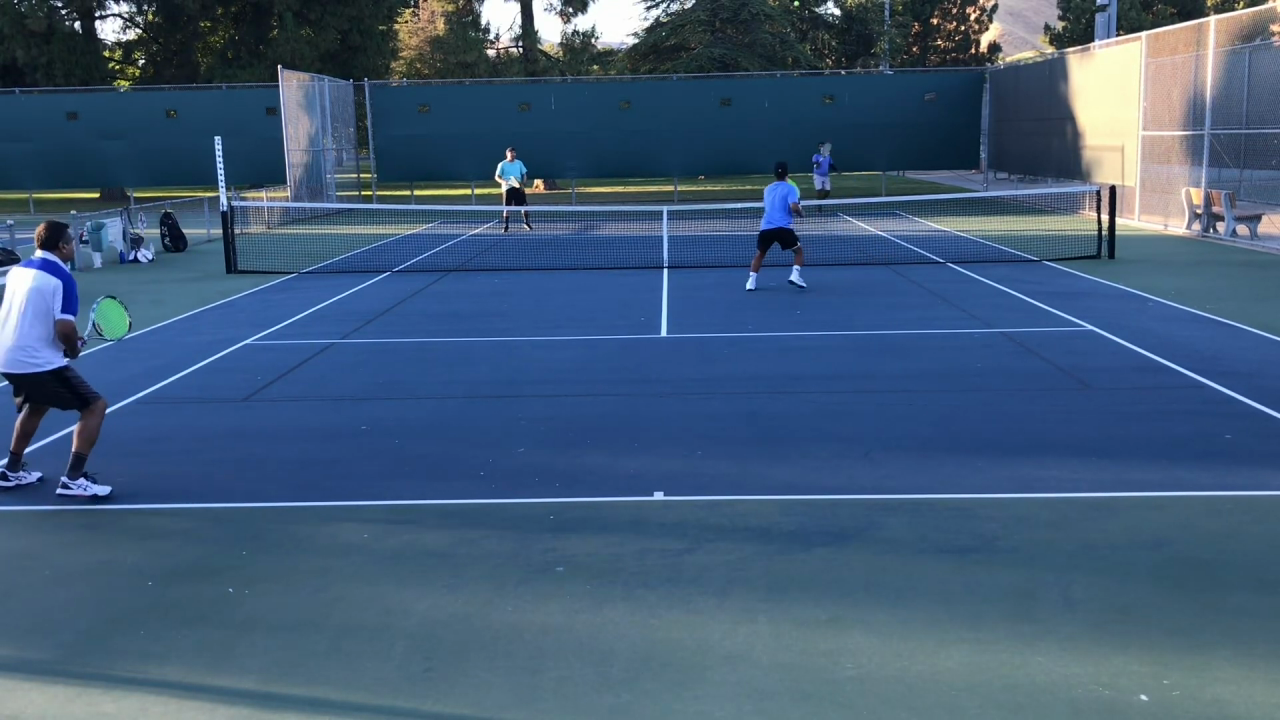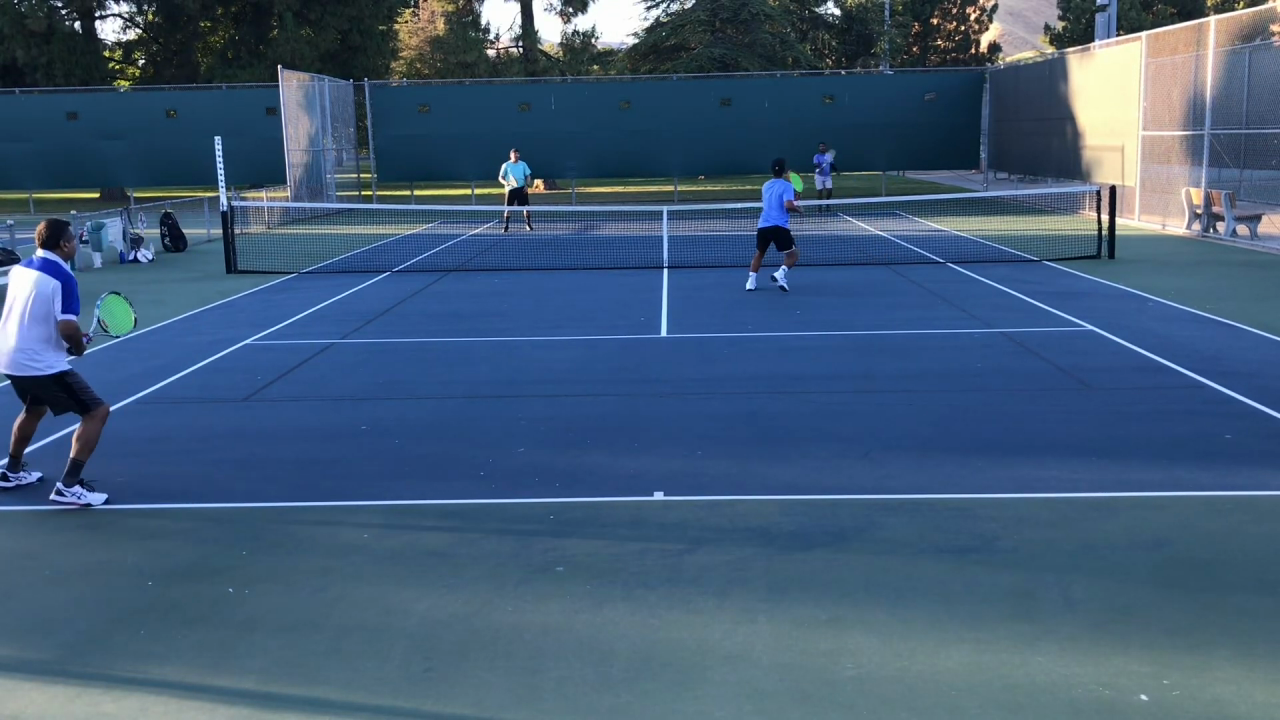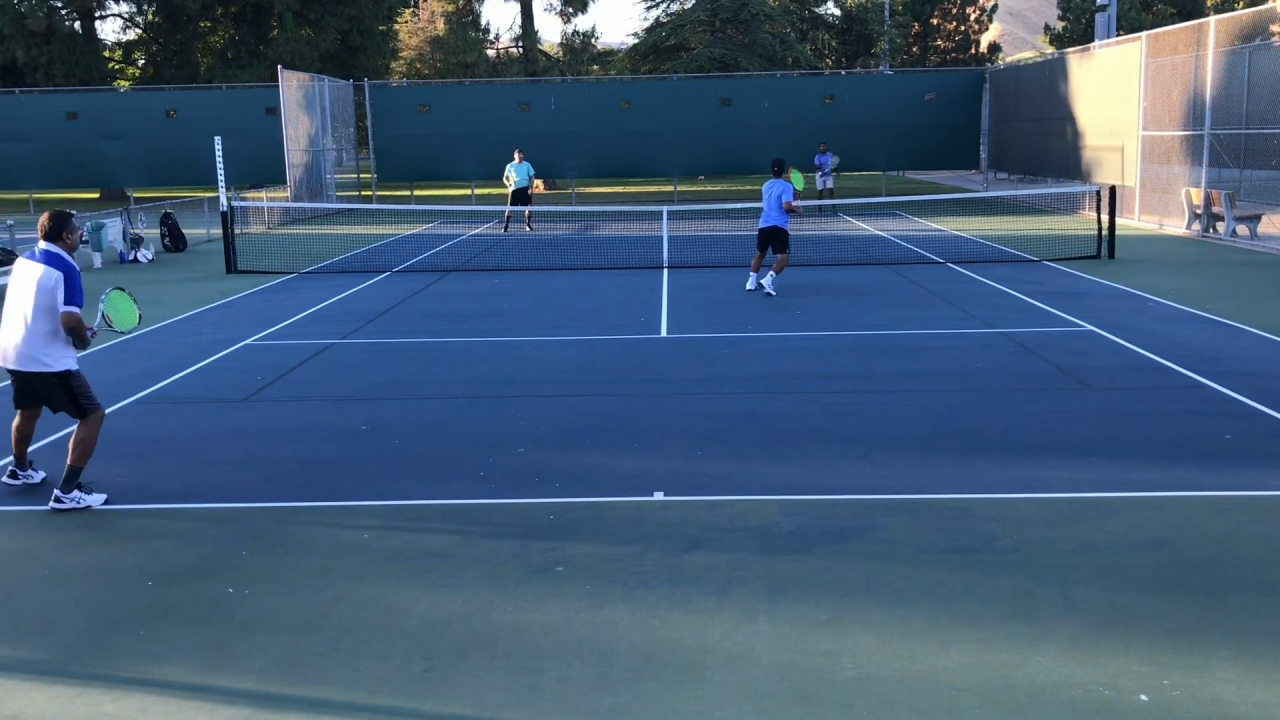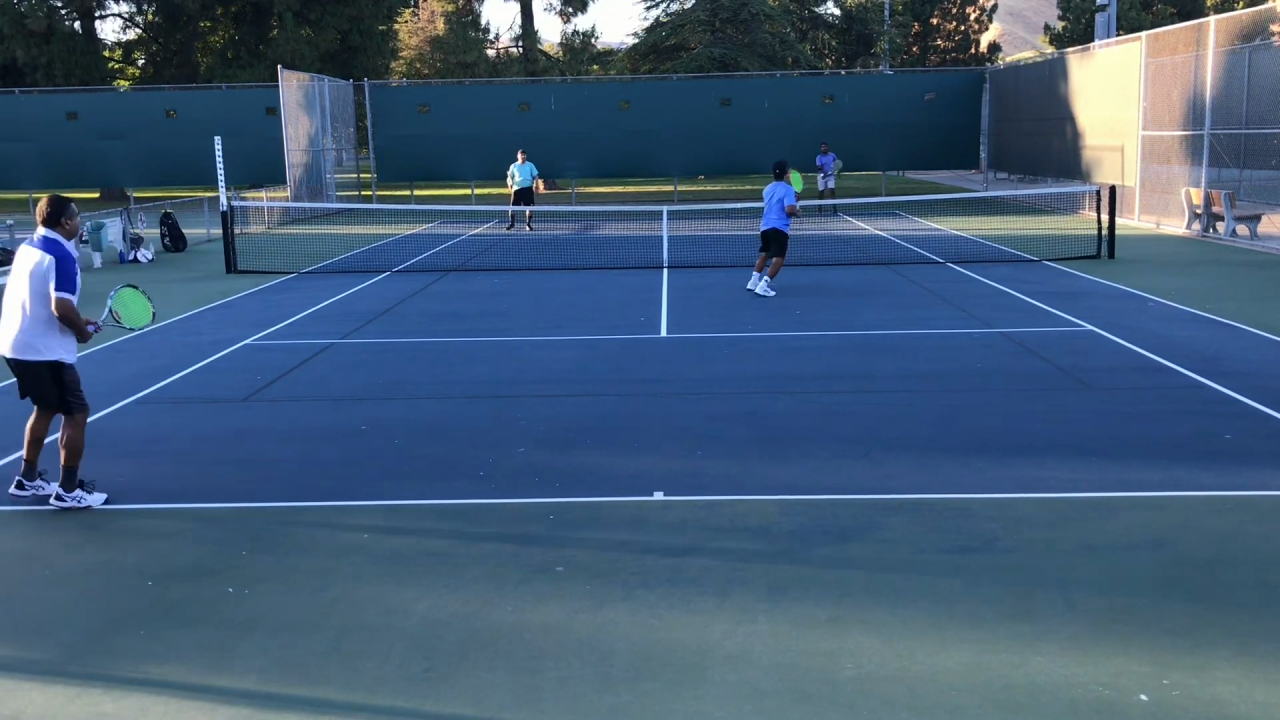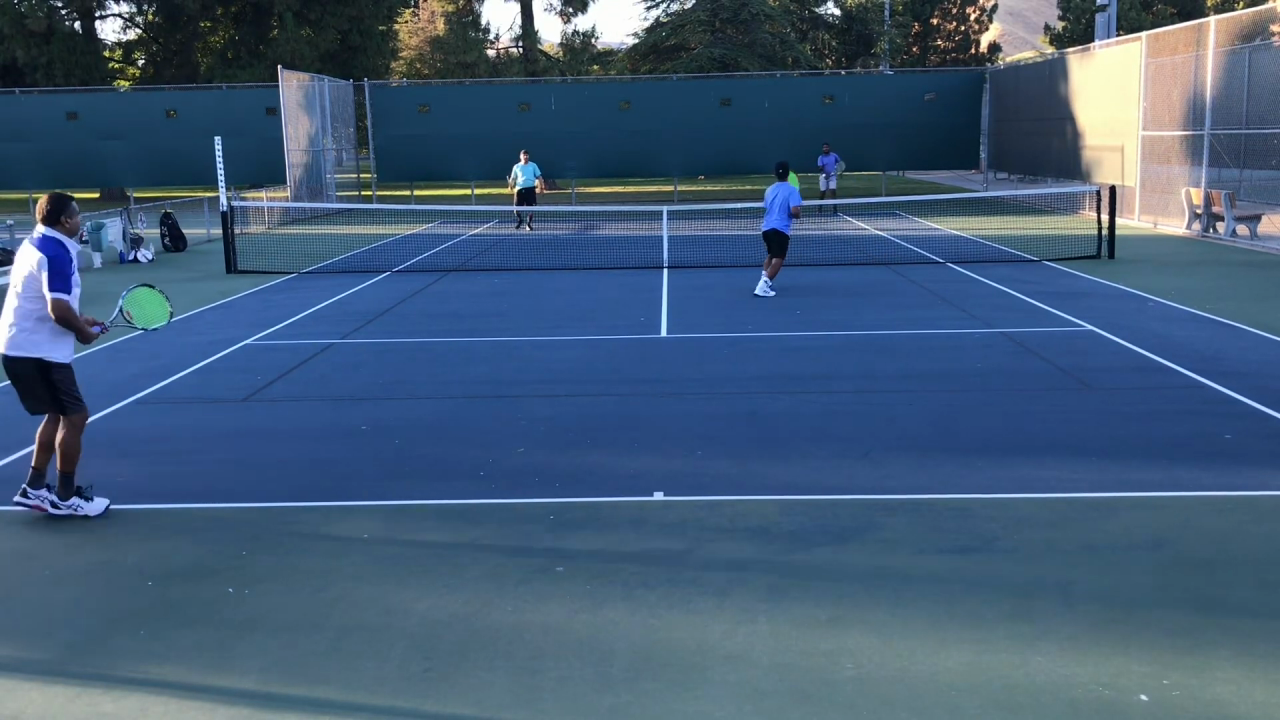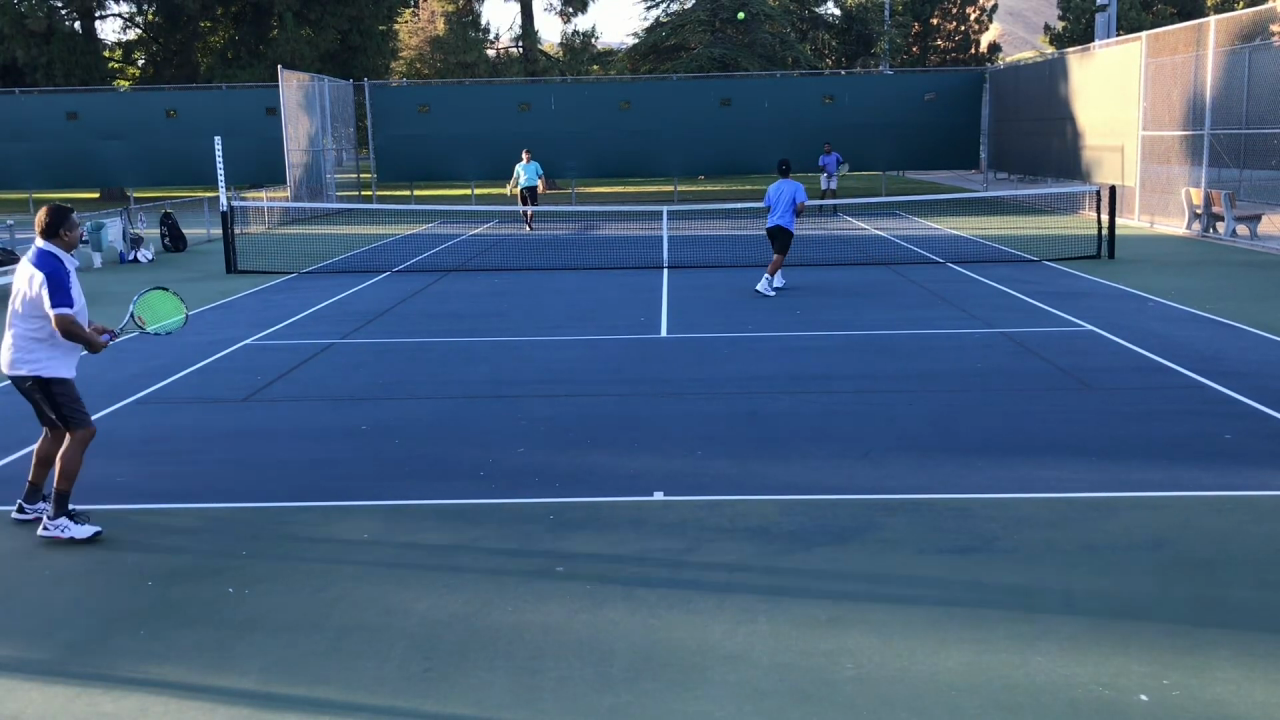
dt=0.1s
person 1, frame 1
right shoulder: (62, 279)
right elbow: (65, 329)
left wrist: (67, 341)
right wrist: (73, 348)
right hip: (38, 362)
left knee: (37, 404)
right knee: (95, 406)
right ankle: (74, 478)
person 1, frame 2
right shoulder: (62, 279)
right elbow: (67, 329)
left wrist: (69, 339)
right wrist: (78, 345)
right hip: (42, 365)
left knee: (34, 408)
right knee: (97, 412)
right ankle: (69, 486)
person 1, frame 3
right shoulder: (66, 270)
right elbow: (70, 321)
left wrist: (74, 332)
right wrist: (83, 338)
right hip: (47, 362)
left knee: (29, 409)
right knee: (93, 416)
right ankle: (68, 491)
person 1, frame 4
left shoulder: (30, 247)
right shoulder: (61, 256)
right elbow: (62, 309)
left wrist: (75, 322)
right wrist: (82, 331)
right hip: (44, 350)
left knee: (46, 409)
right knee: (76, 416)
left ankle: (29, 479)
right ankle: (69, 490)
person 1, frame 5
left shoulder: (34, 244)
right shoulder: (57, 254)
right elbow: (58, 310)
left wrist: (80, 320)
right wrist: (84, 332)
right hip: (37, 349)
left knee: (56, 415)
right knee: (74, 417)
left ankle: (34, 489)
right ankle: (66, 497)
person 1, frame 6
left shoulder: (40, 258)
right shoulder: (53, 269)
right elbow: (64, 324)
left wrist: (90, 326)
right wrist: (92, 342)
left hip: (32, 360)
right hip: (40, 366)
left knee: (57, 428)
right knee: (81, 430)
left ankle: (33, 501)
right ankle: (57, 517)
